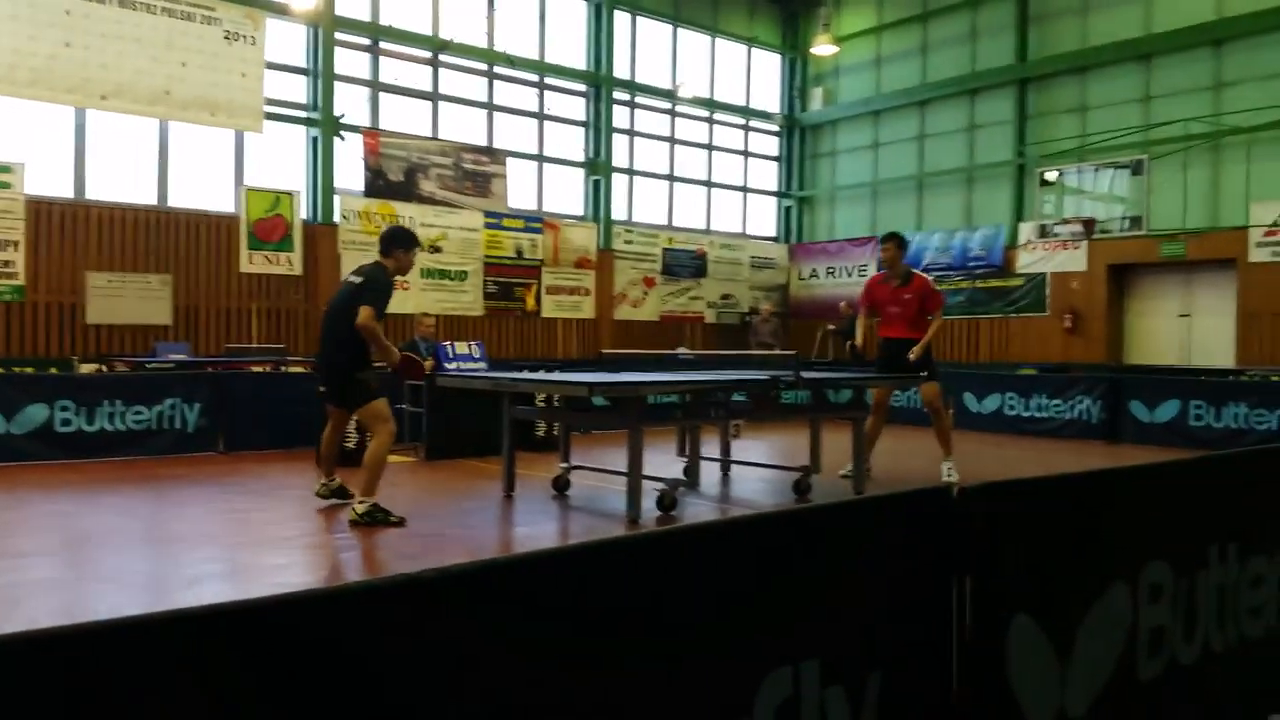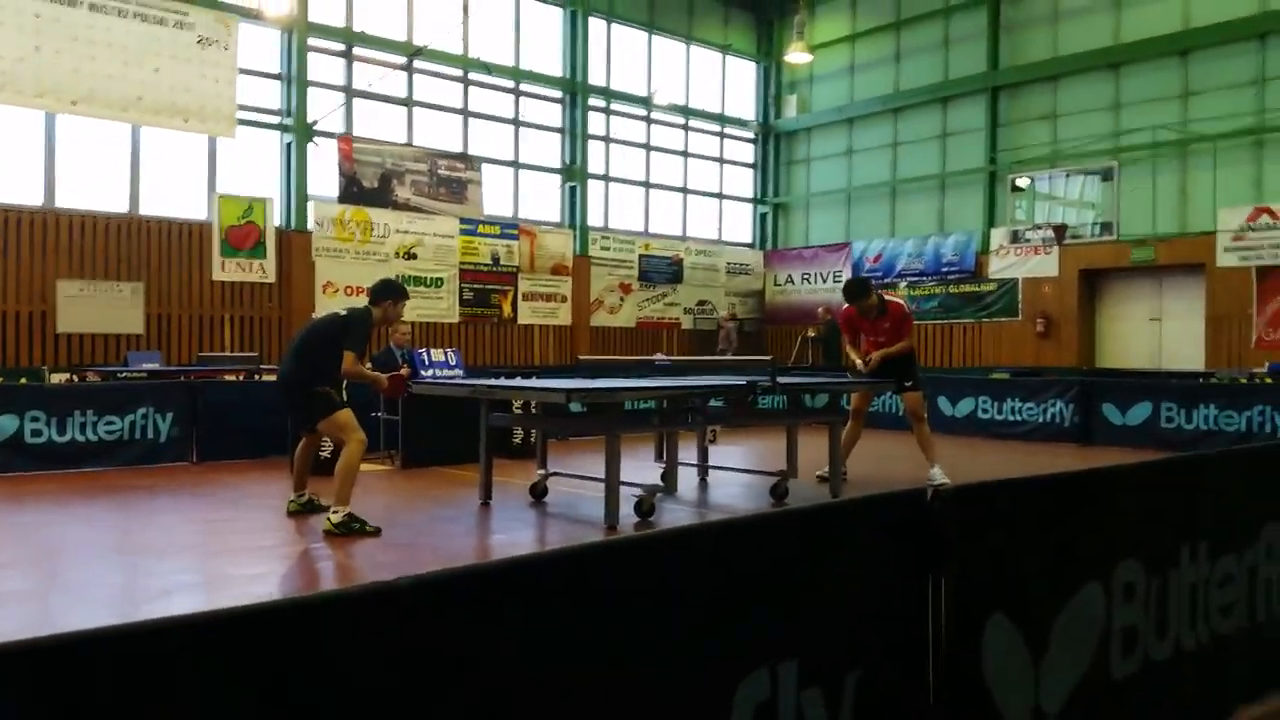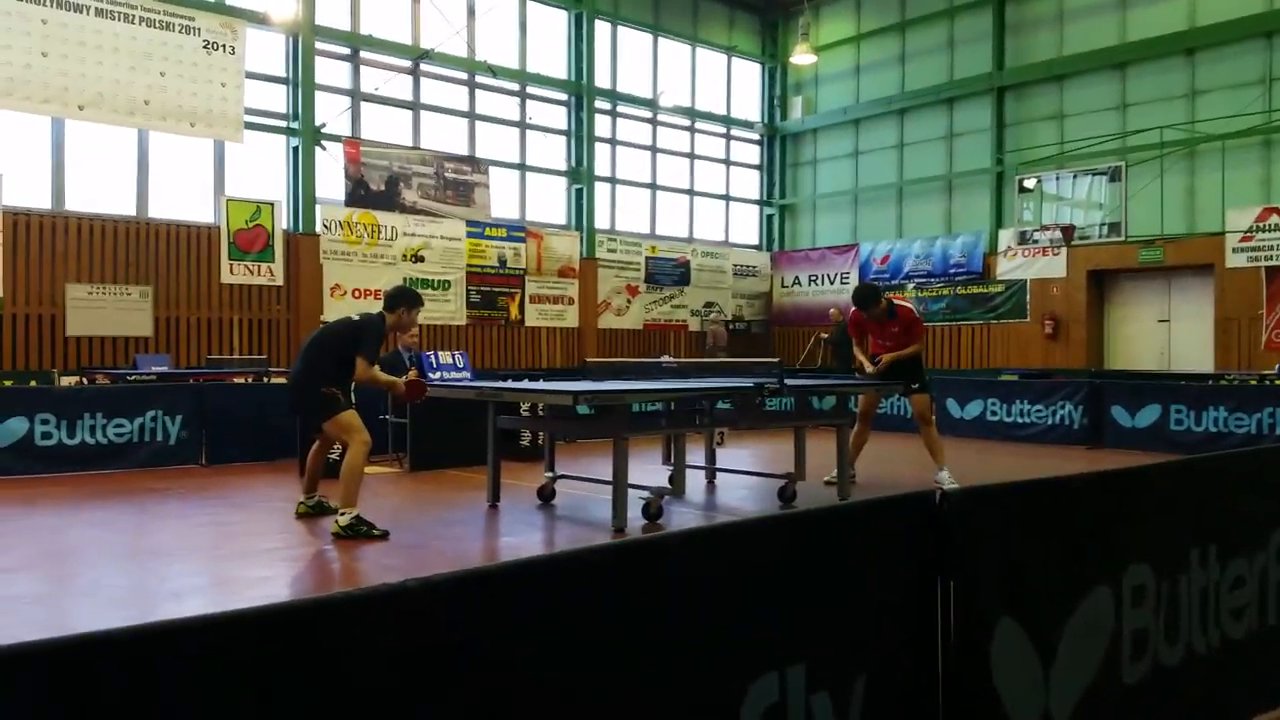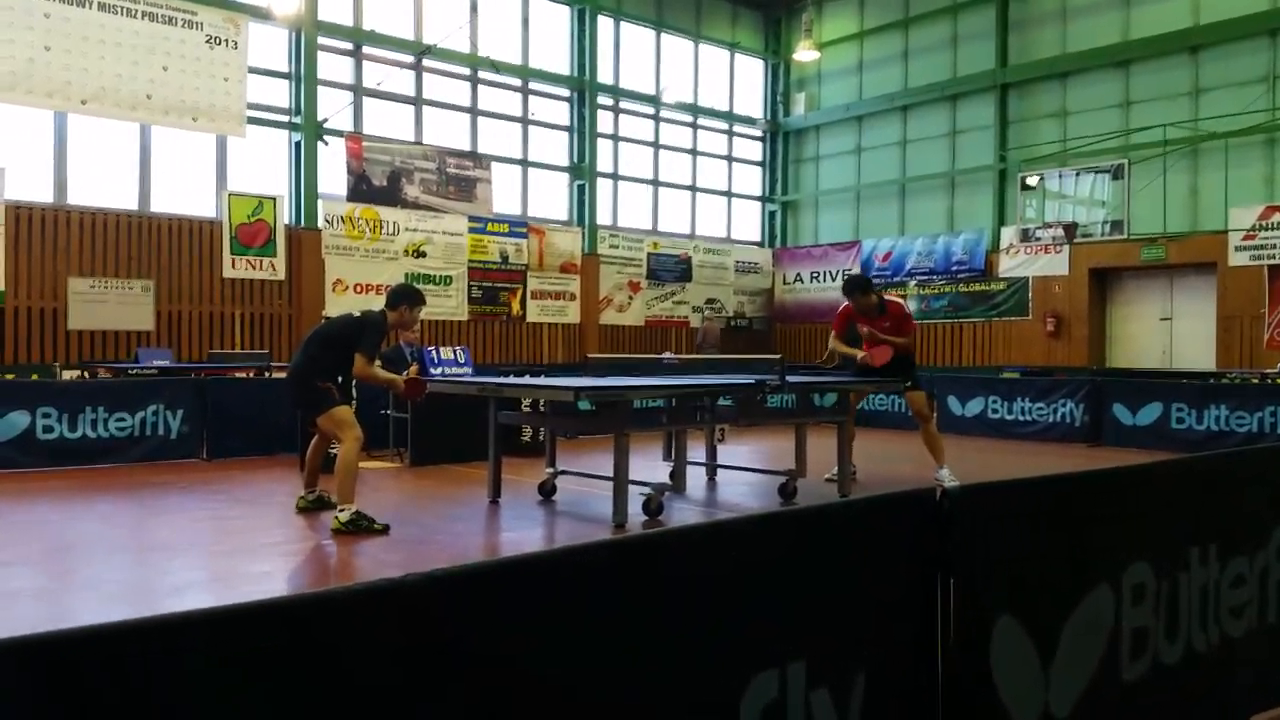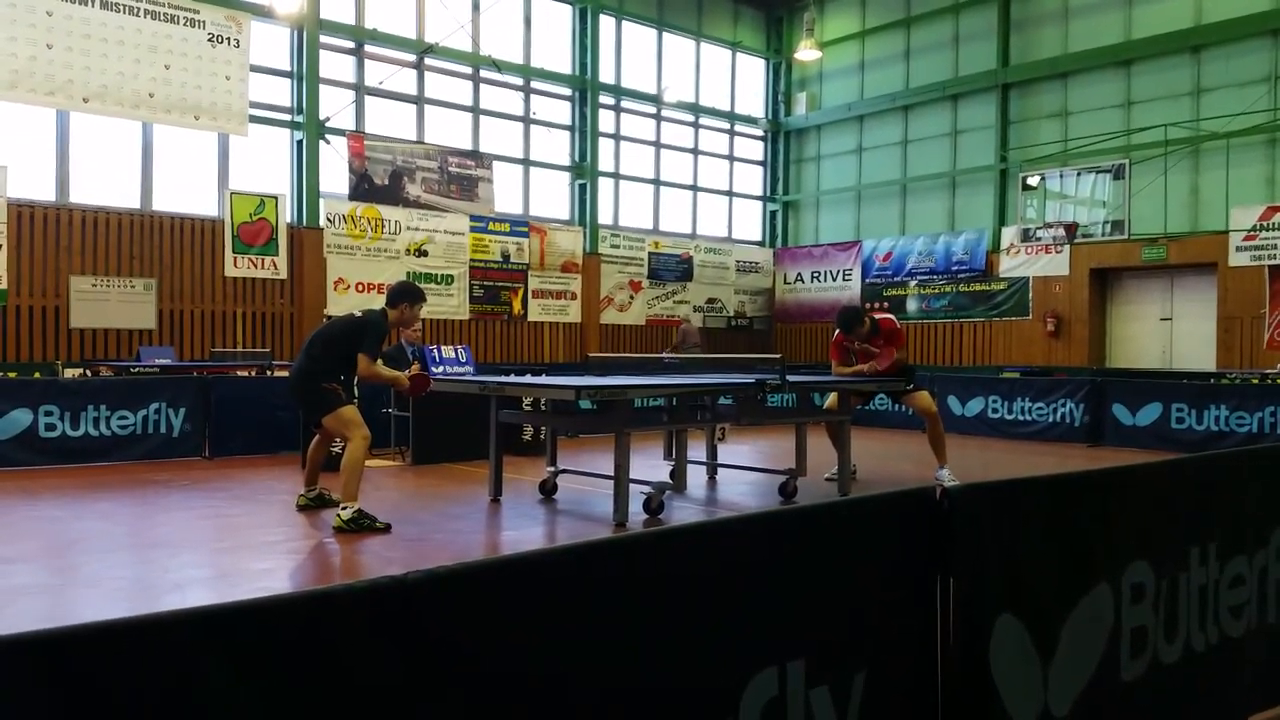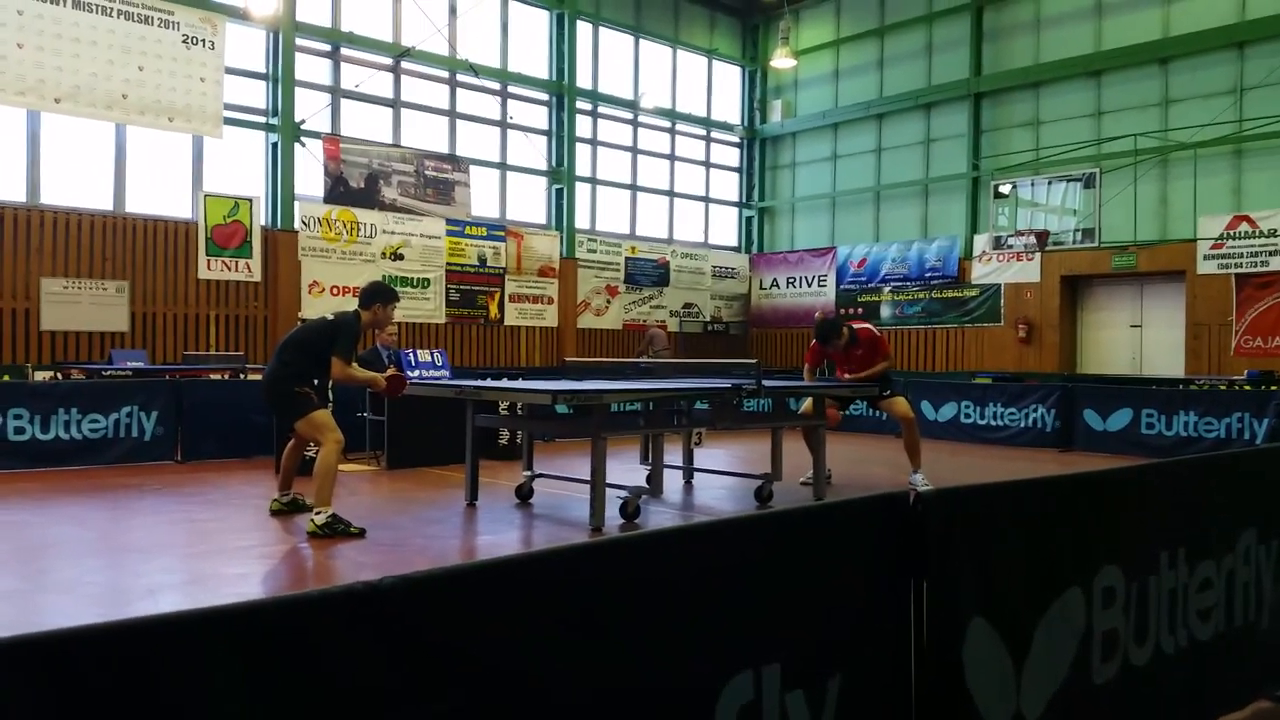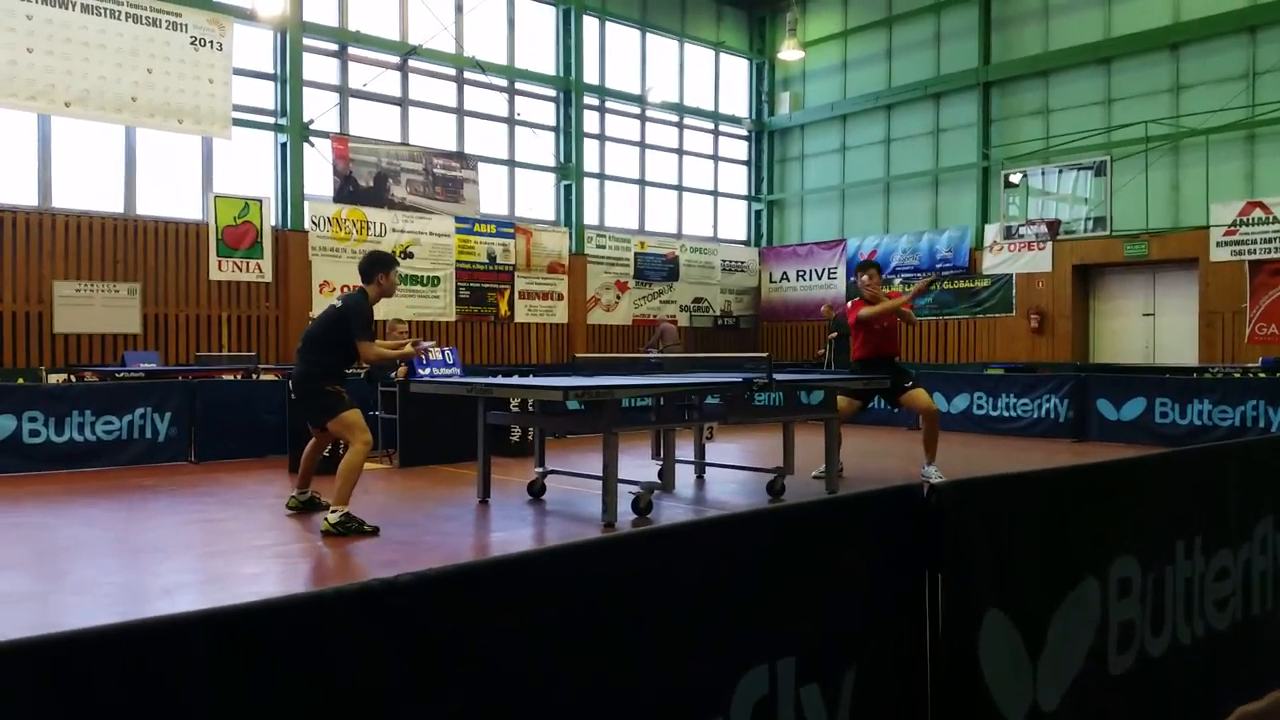
dt=0.7s
person 1, frame 1
left shoulder: (362, 274)
right shoulder: (380, 279)
left elbow: (340, 314)
right elbow: (365, 322)
right wrist: (387, 350)
left hip: (331, 359)
right hip: (347, 364)
left knee: (338, 421)
right knee: (384, 429)
left ankle: (329, 483)
right ankle: (364, 506)
person 1, frame 2
left shoulder: (355, 317)
right shoulder: (362, 321)
right elbow: (348, 369)
left wrist: (374, 378)
right wrist: (375, 378)
left hip: (293, 377)
right hip: (307, 382)
left knee: (313, 436)
right knee: (355, 439)
left ankle: (299, 499)
right ankle: (339, 516)
person 1, frame 3
left shoulder: (369, 323)
right shoulder: (374, 327)
left elbow: (360, 369)
right elbow: (362, 374)
left wrist: (391, 382)
right wrist: (391, 382)
left hip: (304, 380)
right hip: (315, 384)
left knee: (326, 439)
right knee: (359, 441)
left ankle: (309, 501)
right ankle: (346, 519)
person 1, frame 4
left shoulder: (371, 320)
right shoulder: (375, 324)
left elbow: (362, 366)
right elbow: (360, 371)
left wrist: (393, 379)
right wrist: (391, 380)
left hip: (306, 374)
right hip: (312, 378)
left knee: (327, 433)
right knee: (351, 437)
left ankle: (310, 495)
right ankle: (346, 514)
person 1, frame 5
left shoulder: (372, 319)
right shoulder: (377, 324)
left elbow: (365, 364)
right elbow: (364, 371)
left wrist: (398, 376)
right wrist: (395, 378)
left hip: (308, 375)
right hip: (315, 379)
left knee: (327, 433)
right knee: (359, 436)
left ankle: (310, 494)
right ankle: (348, 513)
person 1, frame 6
left shoulder: (346, 321)
right shoulder: (350, 326)
left elbow: (340, 365)
right elbow: (339, 373)
left wrist: (375, 376)
right wrist: (371, 379)
left hip: (283, 379)
right hip: (288, 383)
left knee: (302, 437)
right knee: (332, 440)
left ankle: (284, 498)
right ankle: (322, 517)
person 1, frame 7
left shoulder: (353, 301)
right shoulder: (359, 306)
left elbow: (358, 345)
right elbow: (367, 355)
left wrist: (395, 345)
right wrist: (402, 354)
left hip: (309, 376)
right hip: (318, 381)
left knee: (323, 436)
right knee: (360, 440)
left ankle: (301, 496)
right ankle: (336, 516)
person 2, frame 1
left shoulder: (923, 283)
right shoulder: (874, 283)
left elbow: (937, 318)
right elbow: (865, 315)
left wrist: (920, 346)
right wrist: (859, 337)
left hip: (916, 349)
right hip: (888, 347)
left knee: (934, 405)
right knee: (878, 406)
left ankle: (948, 462)
person 2, frame 2
left shoulder: (898, 307)
right shoulder: (848, 313)
left elbow: (908, 343)
right elbow: (849, 344)
left wrist: (883, 353)
right wrist: (857, 361)
left hip: (900, 359)
right hip: (871, 361)
left knee: (917, 414)
right knee: (856, 412)
left ankle: (934, 469)
person 2, frame 3
left shoulder: (907, 311)
right shoulder: (857, 315)
left elbow: (920, 345)
right elbow: (857, 345)
left wrist: (893, 356)
right wrist: (865, 362)
left hip: (908, 362)
right hip: (879, 362)
left knee: (924, 417)
right knee: (863, 415)
left ankle: (942, 472)
right ankle: (847, 468)
person 2, frame 4
left shoulder: (897, 306)
right shoulder: (847, 310)
left elbow: (909, 343)
right elbow: (833, 342)
left wrist: (877, 336)
right wrist: (856, 352)
left hip: (899, 360)
left knee: (923, 413)
left ankle: (942, 469)
person 2, frame 5
left shoulder: (889, 323)
right shoulder: (841, 335)
left elbow: (900, 359)
right elbow: (837, 369)
left wrist: (870, 351)
right wrist: (862, 367)
left hip: (897, 374)
right hip: (864, 374)
left knee: (930, 411)
right knee: (830, 410)
left ankle: (943, 469)
person 2, frame 6
left shoulder: (868, 332)
right shoulder: (820, 343)
left elbow: (888, 362)
right elbow: (809, 372)
left wrist: (858, 377)
left hip: (874, 380)
right hip: (843, 382)
left knee: (907, 416)
right knee: (805, 415)
left ankle: (916, 473)
person 2, frame 7
left shoulder: (895, 297)
right shoulder: (853, 306)
left elbow: (911, 319)
right elbow: (870, 314)
left wrist: (882, 295)
right wrist: (908, 296)
left hip: (891, 368)
right hip: (862, 370)
left knee: (930, 409)
left ankle: (929, 466)
